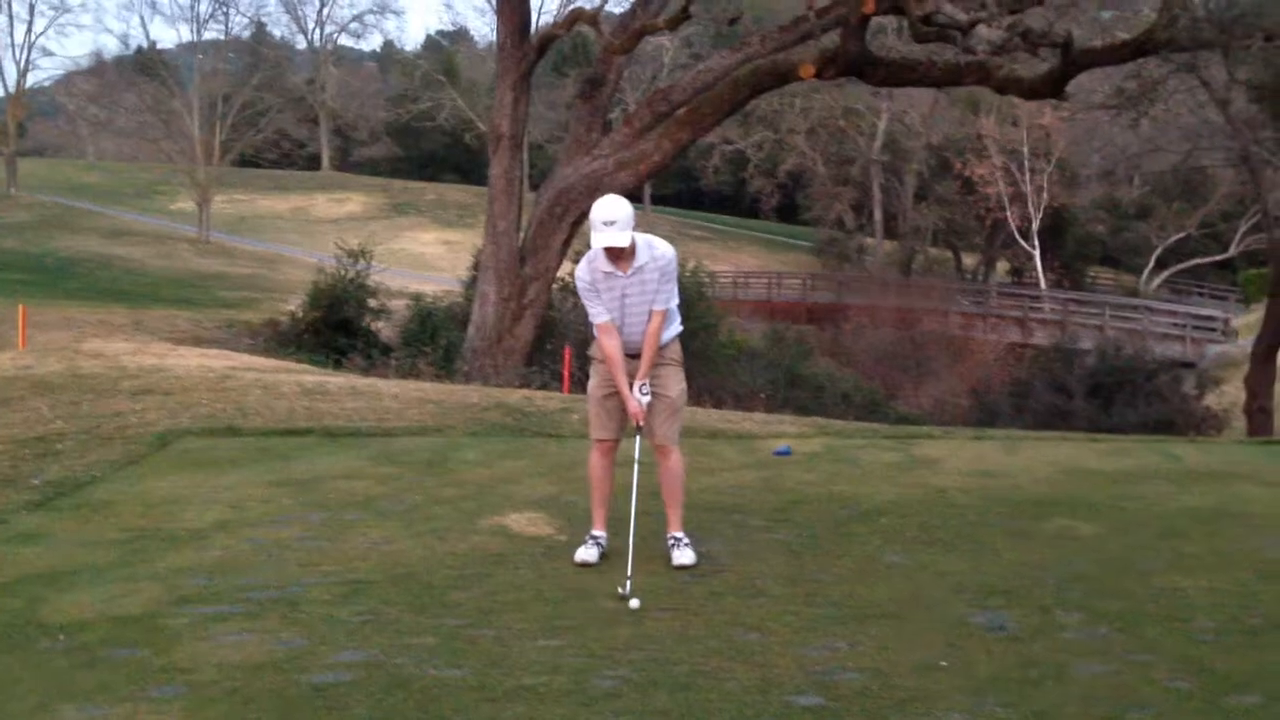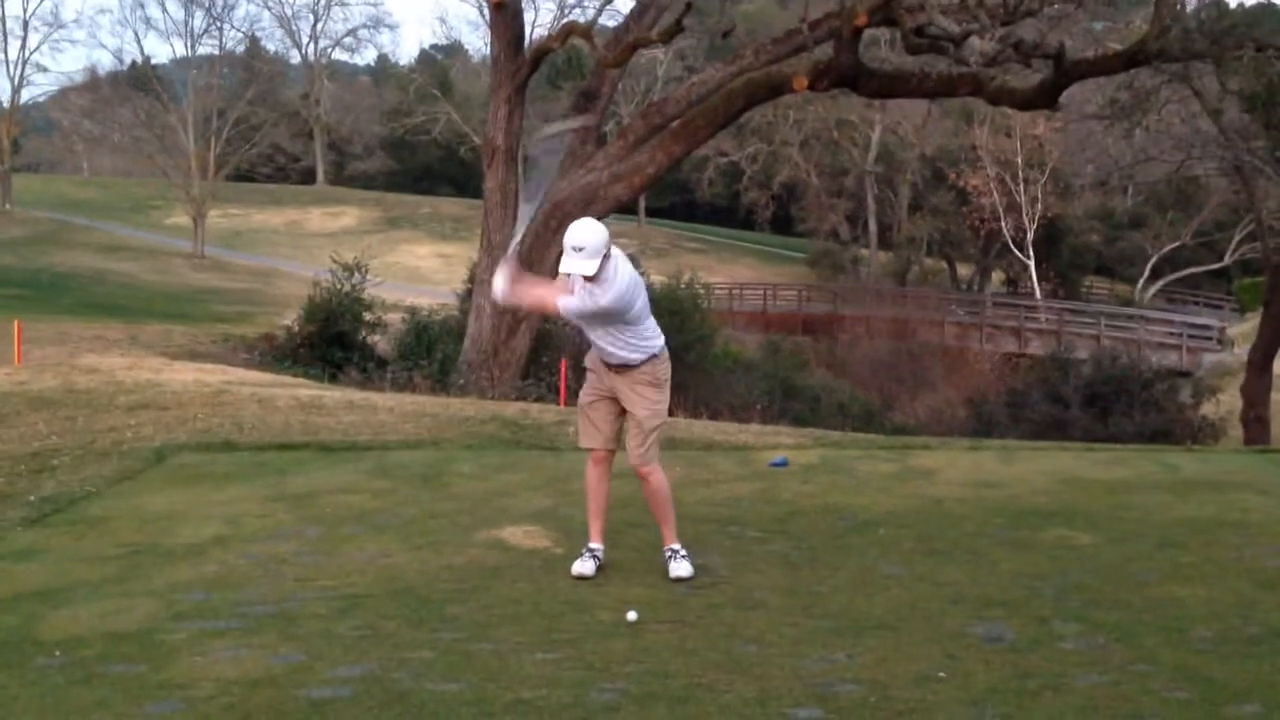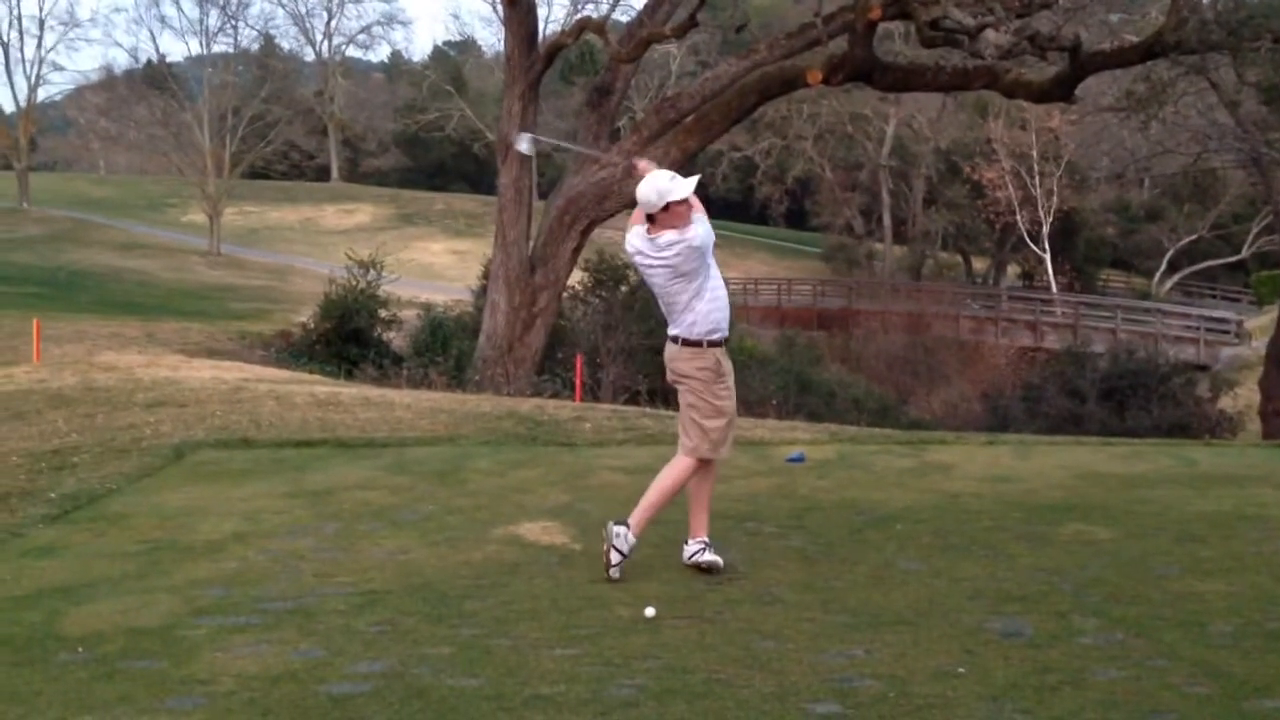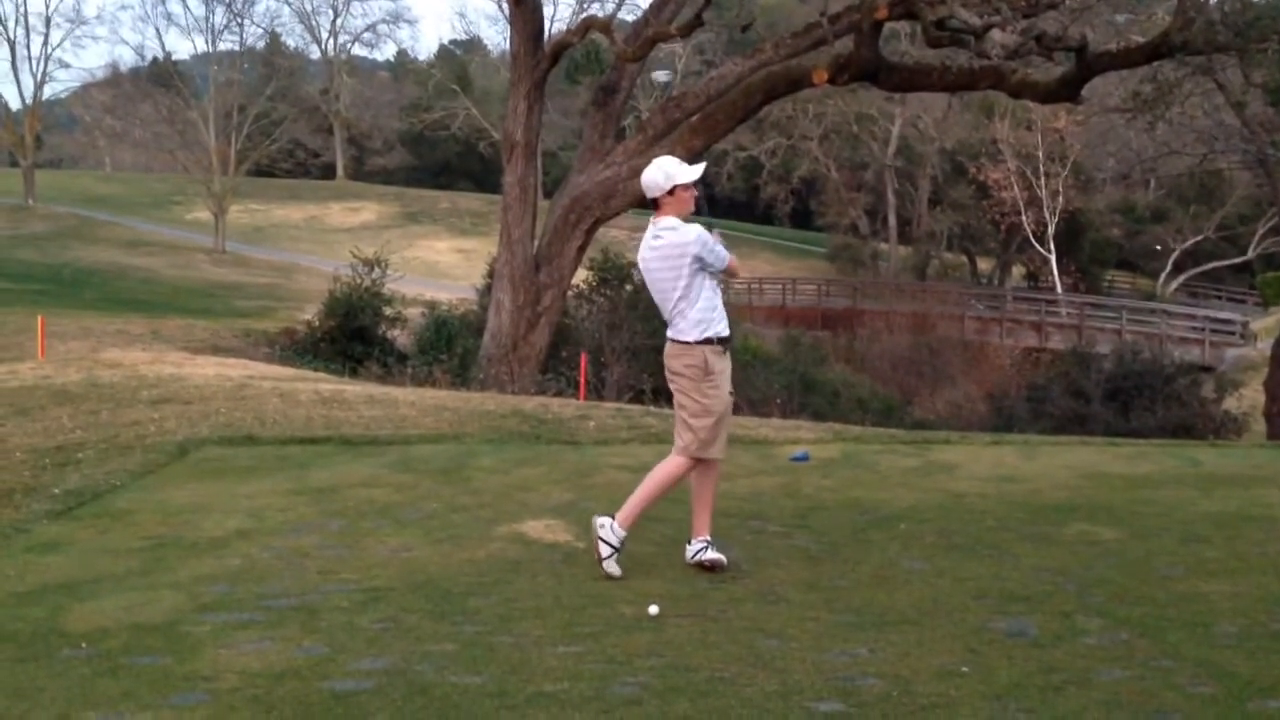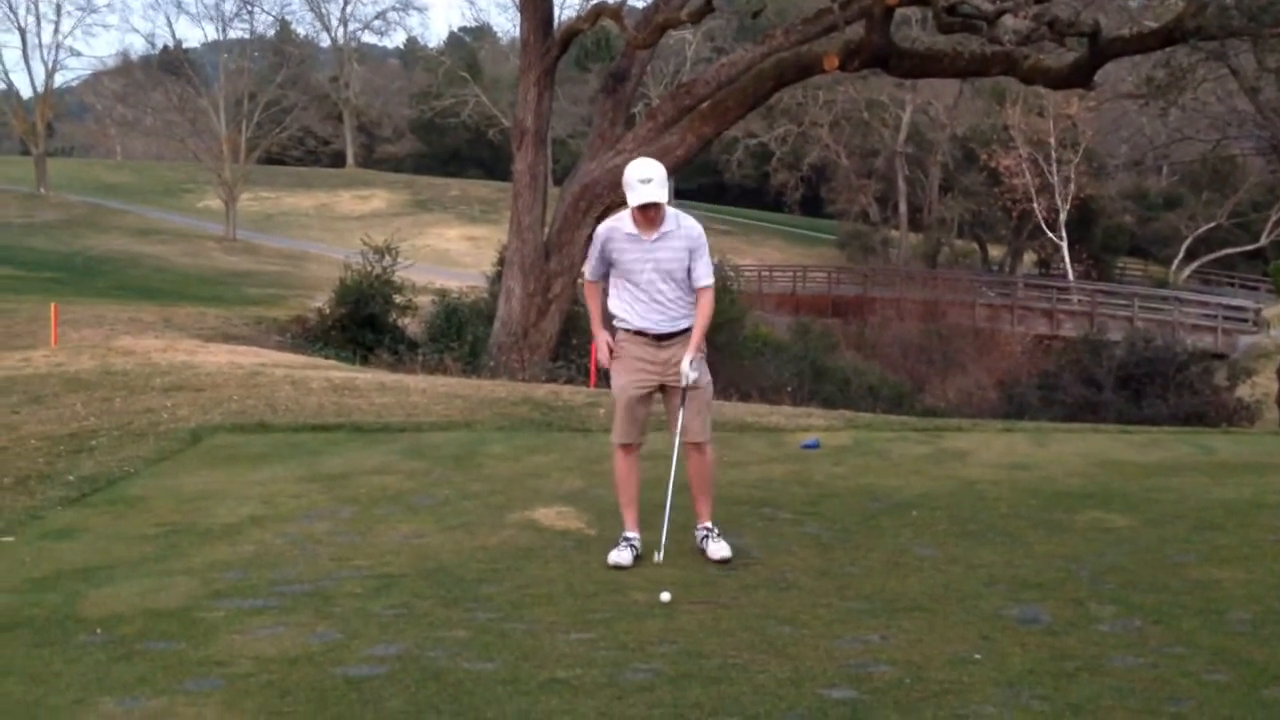
dt=1s
person 1, frame 1
left shoulder: (662, 255)
right shoulder: (587, 271)
left elbow: (657, 321)
right elbow: (607, 332)
left wrist: (642, 380)
right wrist: (626, 393)
left hip: (660, 353)
right hip: (611, 355)
left knee: (666, 445)
right knee: (603, 444)
left ankle: (676, 534)
right ankle: (597, 533)
person 1, frame 2
left shoulder: (612, 293)
right shoulder: (585, 261)
left elbow: (557, 306)
right elbow: (566, 291)
left wrist: (510, 293)
right wrist: (521, 279)
left hip: (643, 372)
right hip: (603, 365)
left knee: (644, 465)
right knee: (598, 456)
left ankle: (673, 547)
right ankle: (595, 546)
person 1, frame 3
left shoulder: (637, 243)
right shoulder: (692, 242)
right elbow: (698, 209)
left wrist: (651, 181)
right wrist: (656, 176)
left hip: (689, 351)
right hip: (701, 356)
left knee: (707, 452)
right knee: (694, 455)
left ankle: (697, 541)
right ankle: (629, 530)
person 1, frame 4
left shoulder: (649, 243)
right shoulder: (692, 236)
right elbow: (732, 269)
right wrist: (716, 247)
left hip: (700, 351)
right hip: (700, 355)
left knee: (711, 450)
right knee: (689, 453)
left ankle: (700, 541)
right ankle: (617, 525)
person 1, frame 5
left shoulder: (689, 231)
right shoulder: (609, 232)
left elbow: (705, 293)
right elbow: (592, 280)
left wrist: (694, 349)
right wrist: (599, 332)
left hip: (682, 344)
right hip: (632, 346)
left knee: (697, 439)
right knee: (626, 443)
left ankle: (705, 526)
right ankle: (631, 535)
